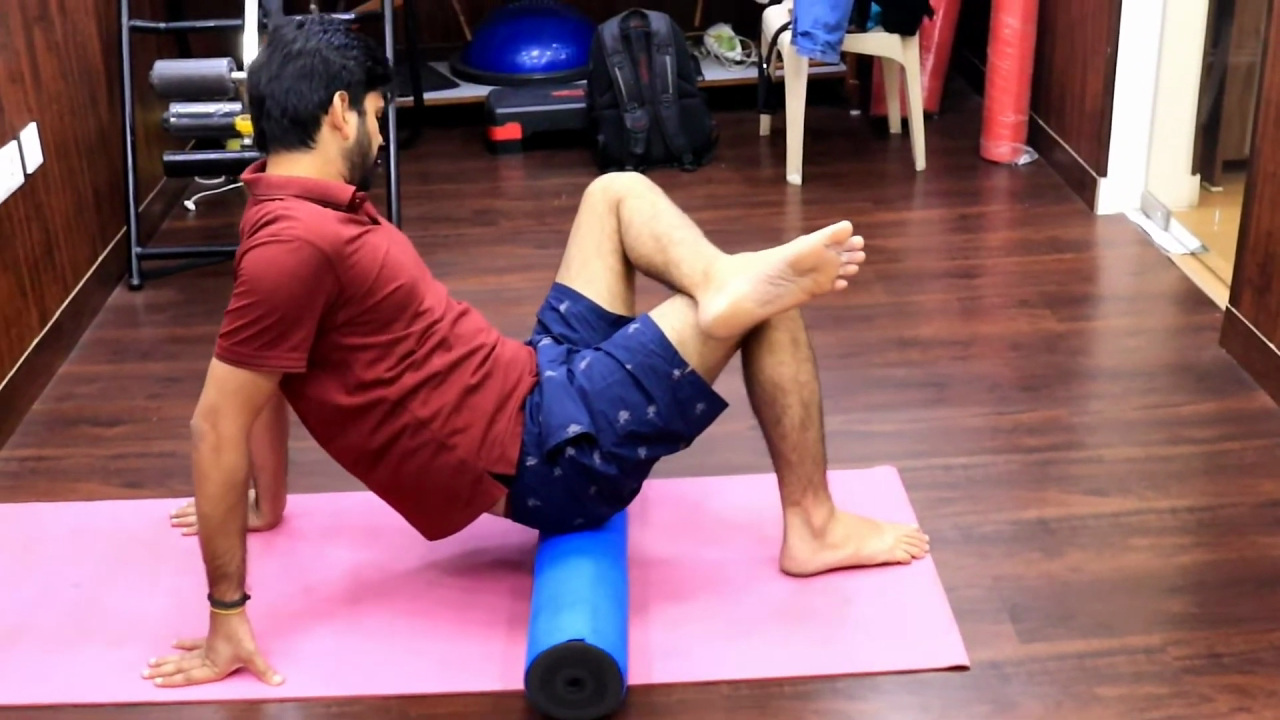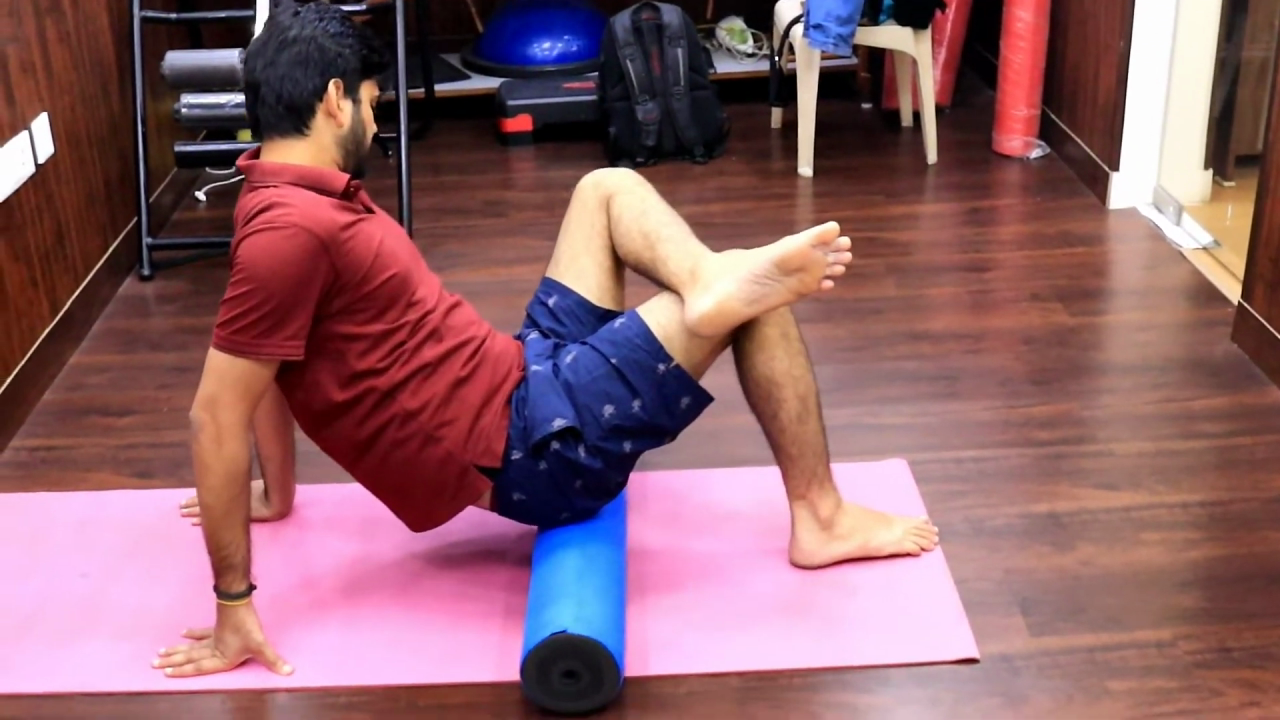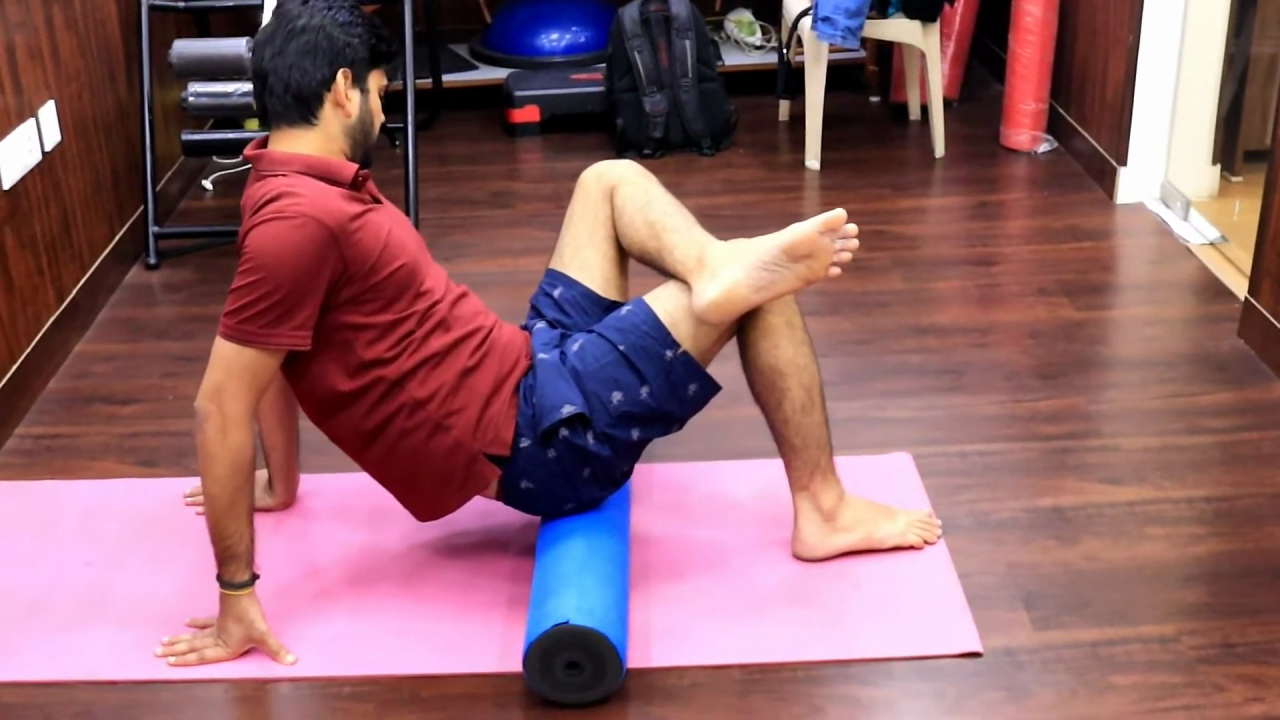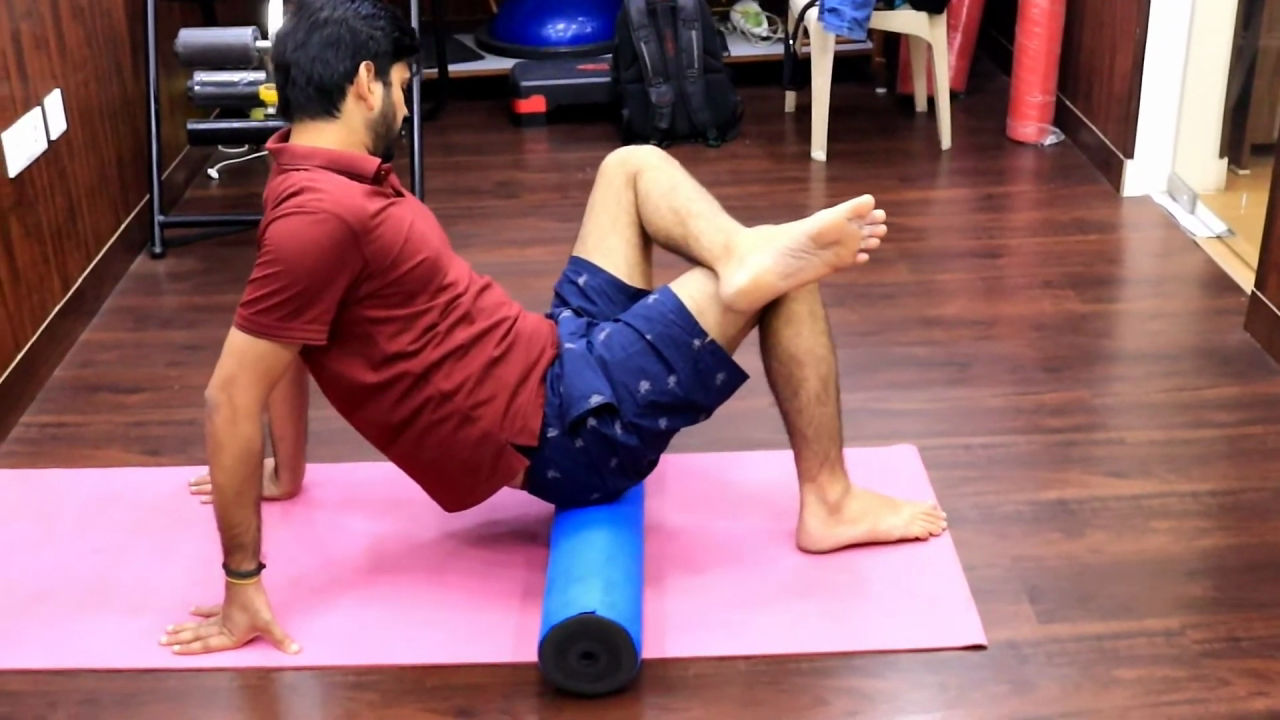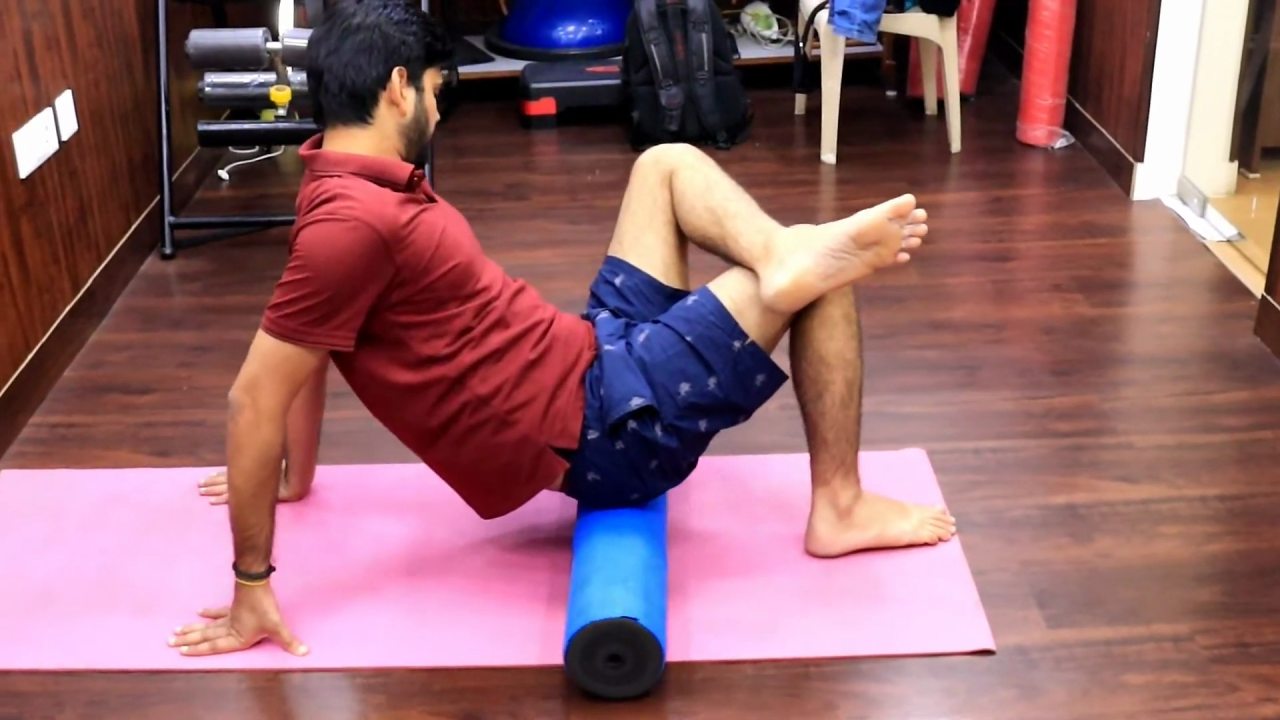
dt=0.3s
person 1, frame 1
left shoulder: (298, 208)
right shoulder: (296, 243)
left elbow: (267, 377)
right elbow: (217, 425)
left wrist: (268, 503)
right wrist: (227, 615)
left hip: (540, 382)
right hip: (544, 452)
left knee: (618, 193)
right knee: (771, 305)
left ankle: (724, 284)
right ankle: (814, 525)
person 1, frame 2
left shoulder: (296, 198)
right shoulder: (293, 229)
left elbow: (274, 373)
right elbow: (216, 417)
left wrist: (279, 494)
right wrist: (232, 607)
left hip: (526, 380)
right hip: (530, 445)
left knee: (610, 188)
right knee: (761, 301)
left ankle: (709, 282)
right ankle: (822, 517)
person 1, frame 3
left shoulder: (299, 186)
right shoulder: (300, 219)
left elbow: (277, 360)
right elbow: (221, 407)
left wrist: (281, 483)
right wrist: (236, 595)
left hip: (532, 368)
right hip: (536, 435)
left knee: (611, 181)
right knee: (761, 291)
left ankle: (721, 270)
right ankle: (823, 506)
person 1, frame 4
left shoulder: (323, 177)
right shoulder: (322, 213)
left elbow: (287, 348)
right elbow: (232, 395)
left wrist: (287, 471)
right wrist: (242, 584)
left hip: (560, 355)
right hip: (565, 424)
left knee: (634, 165)
right knee: (790, 277)
left ankle: (746, 256)
right ankle: (830, 501)
person 1, frame 5
left shoulder: (353, 183)
right shoulder: (354, 221)
left elbow: (303, 350)
right elbow: (255, 399)
left wrist: (298, 475)
right wrist: (252, 587)
left hip: (595, 355)
right hip: (602, 426)
left knee: (671, 164)
right knee: (824, 279)
left ankle: (786, 258)
right ankle: (840, 506)
